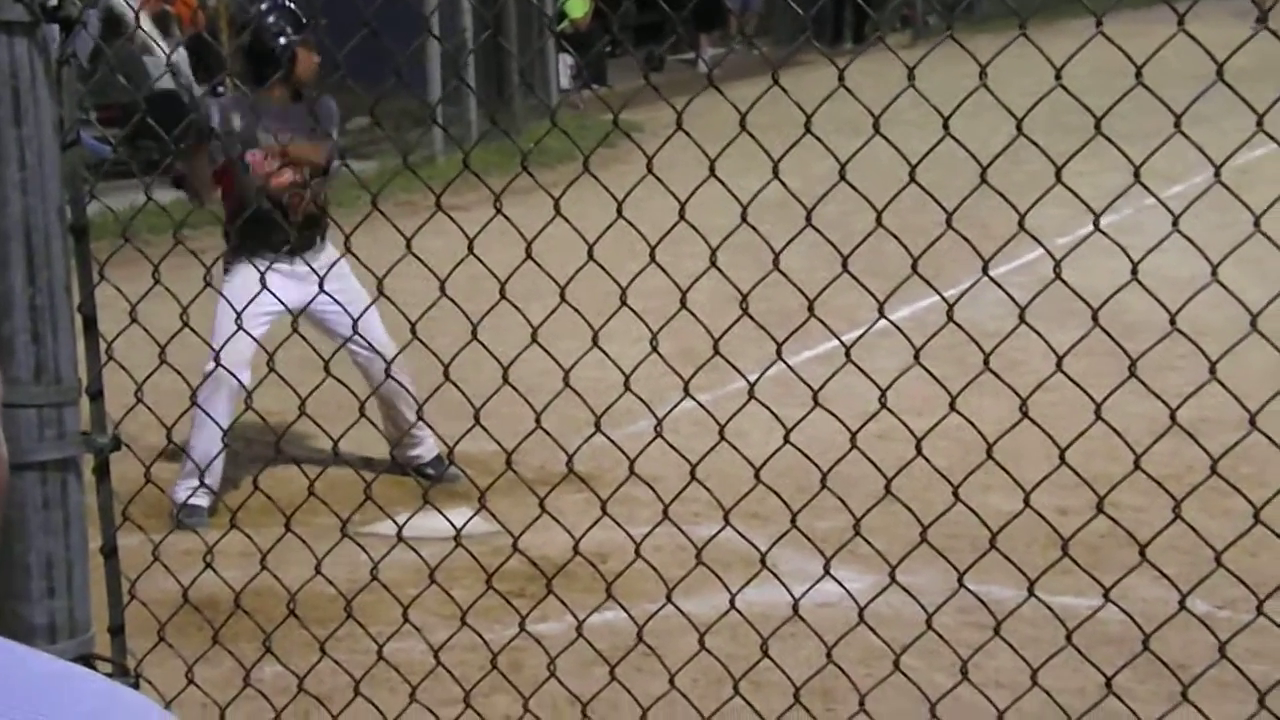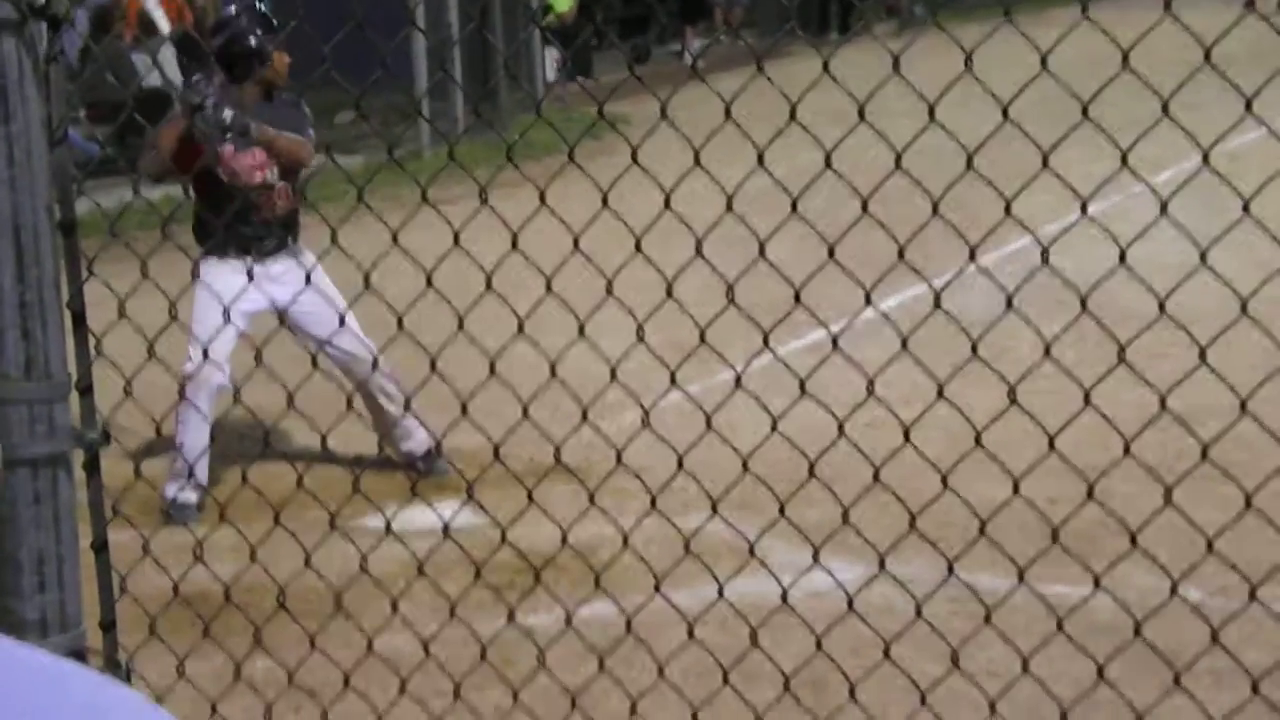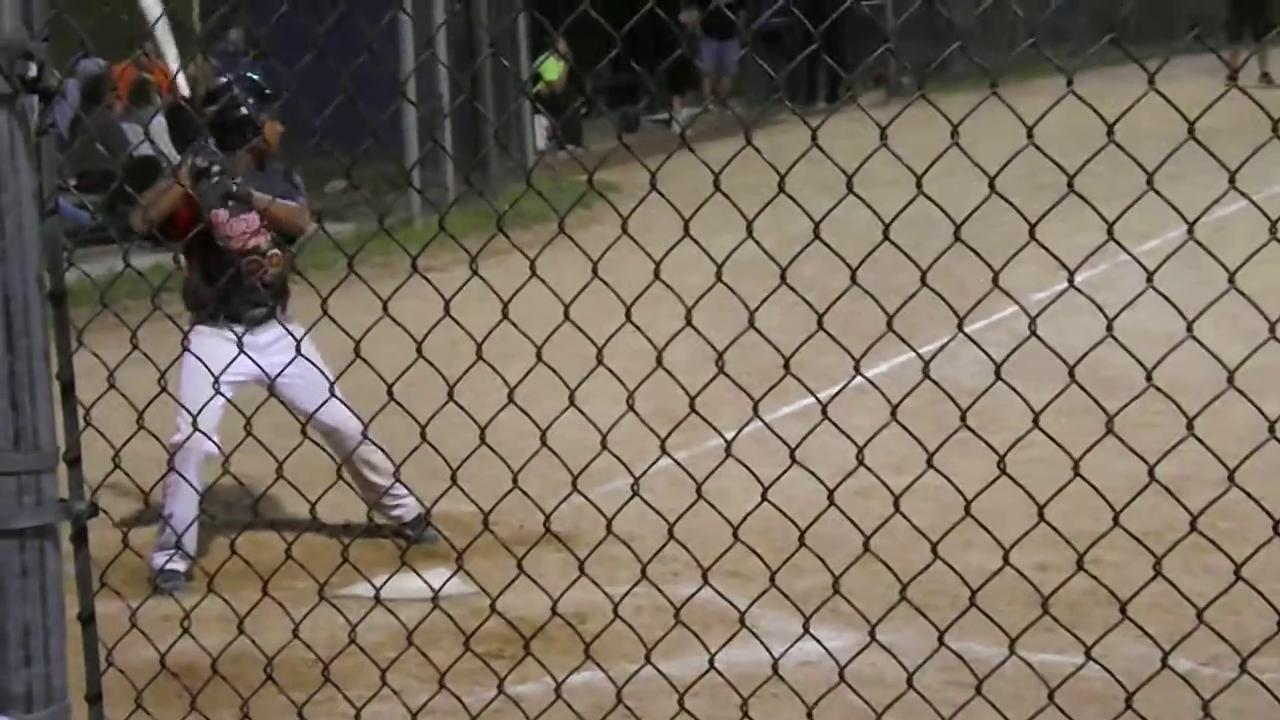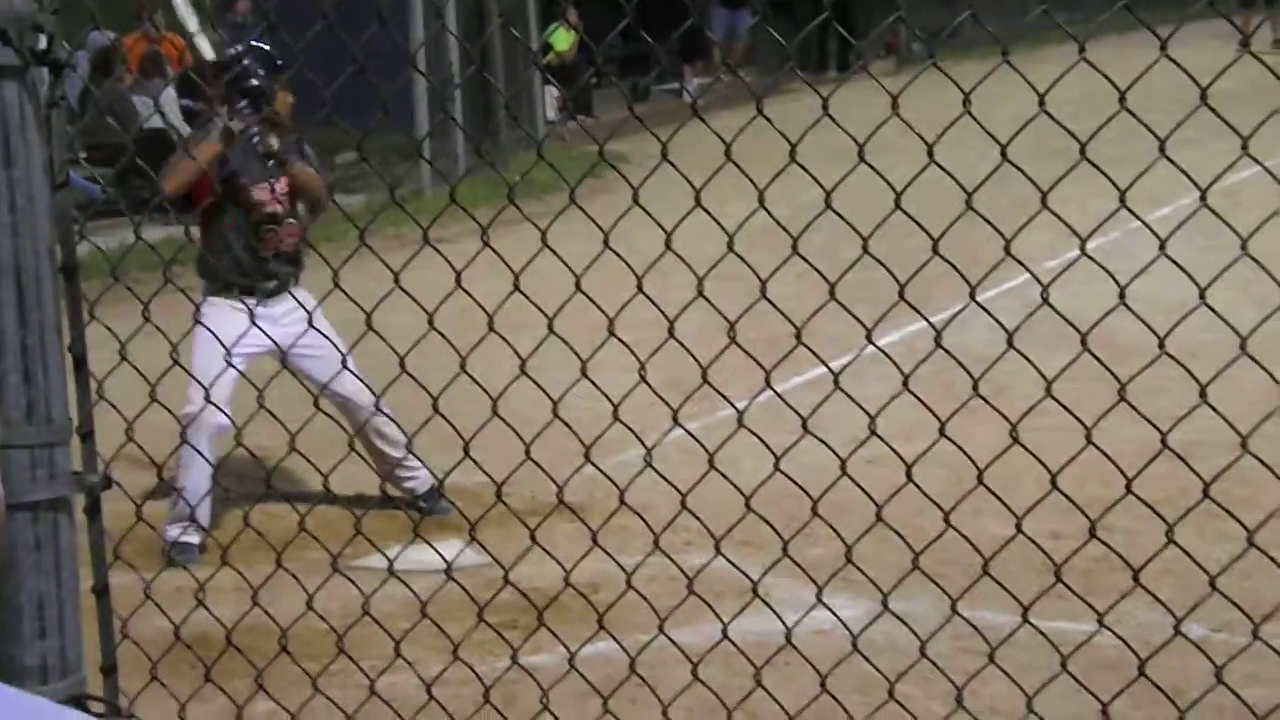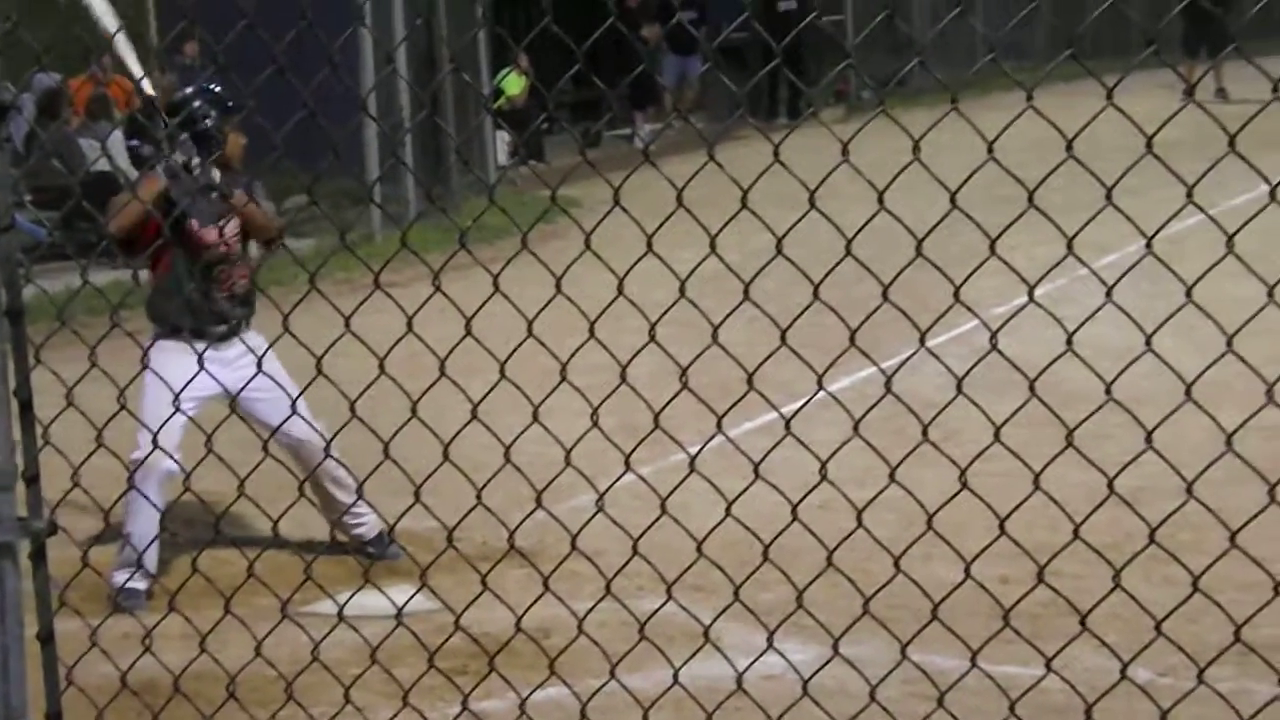
dt=0.5s
person 1, frame 1
left shoulder: (318, 107)
right shoulder: (228, 110)
left elbow: (319, 158)
right elbow: (199, 189)
left wrist: (259, 136)
right wrist: (211, 136)
left hip: (318, 259)
right hip: (252, 266)
left knee: (380, 354)
right knee: (226, 369)
left ankle: (417, 450)
right ankle: (195, 487)
person 1, frame 2
left shoulder: (289, 107)
right shoulder: (200, 114)
left elbow: (302, 156)
right elbow: (152, 166)
left wrist: (248, 126)
right wrist: (188, 111)
left hip: (290, 261)
right hip: (227, 268)
left knee: (357, 352)
right knee: (202, 371)
left ankle: (413, 443)
right ankle: (183, 484)
person 1, frame 3
left shoulder: (281, 178)
right shoulder: (200, 183)
left elbow: (301, 223)
right elbow: (140, 221)
left wrist: (245, 192)
right wrist: (185, 175)
left hip: (279, 331)
right hip: (215, 335)
left knee: (344, 425)
right knee: (192, 439)
left ankle: (403, 511)
right ankle: (171, 553)
person 1, frame 4
left shoulder: (292, 147)
right shoulder: (216, 152)
left elbow: (319, 199)
right elbow: (169, 186)
left wrist: (279, 153)
right wrist: (221, 134)
left hip: (291, 302)
right hip: (229, 307)
left knee: (356, 395)
right knee: (204, 414)
left ankle: (415, 483)
right ankle: (185, 526)
person 1, frame 5
left shoulder: (241, 190)
right shoulder: (165, 191)
left elbow: (273, 231)
right elbow: (113, 225)
left wrist: (222, 186)
right wrist: (164, 173)
left hip: (243, 345)
right hip: (179, 351)
left knee: (307, 439)
right knee: (152, 459)
left ankle: (363, 529)
right ankle: (132, 571)
